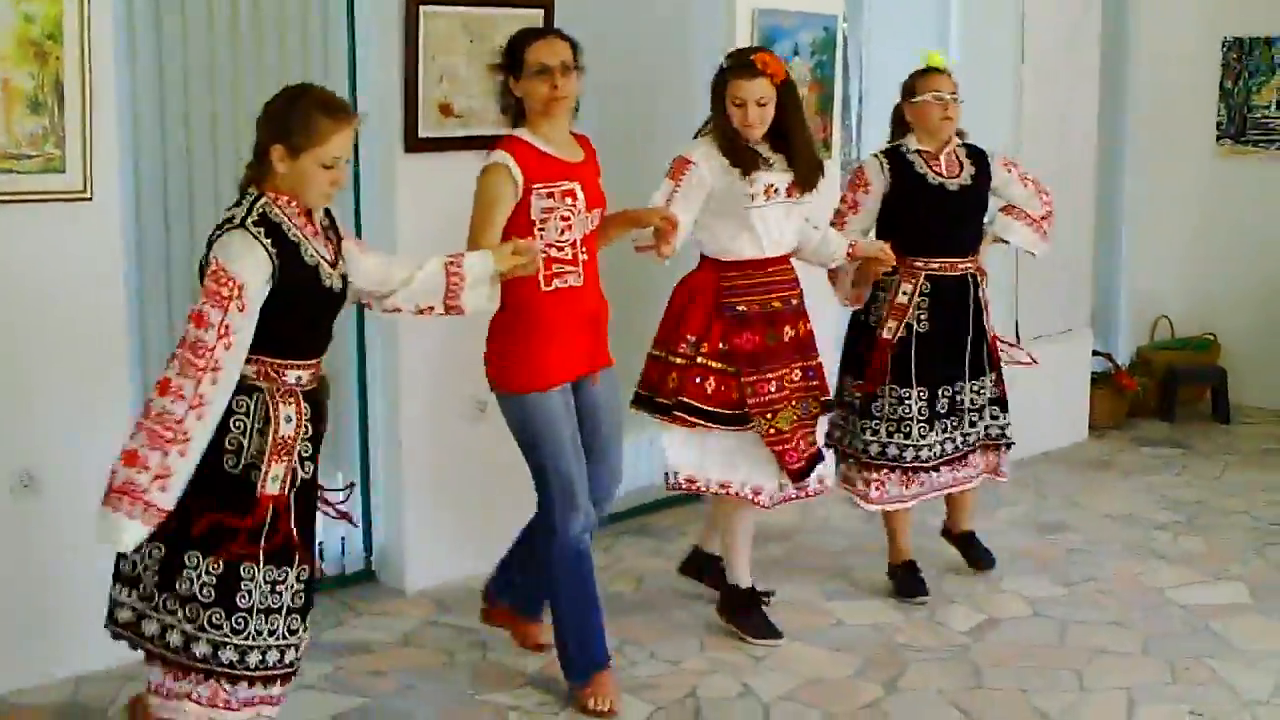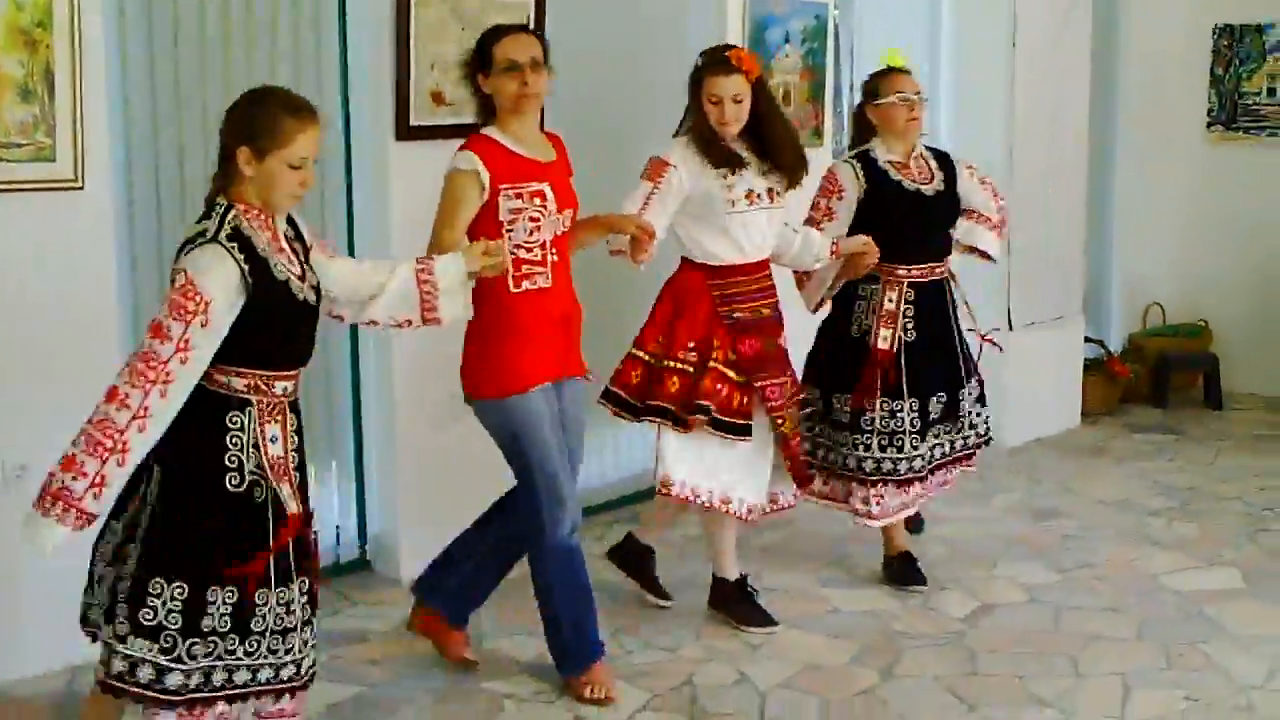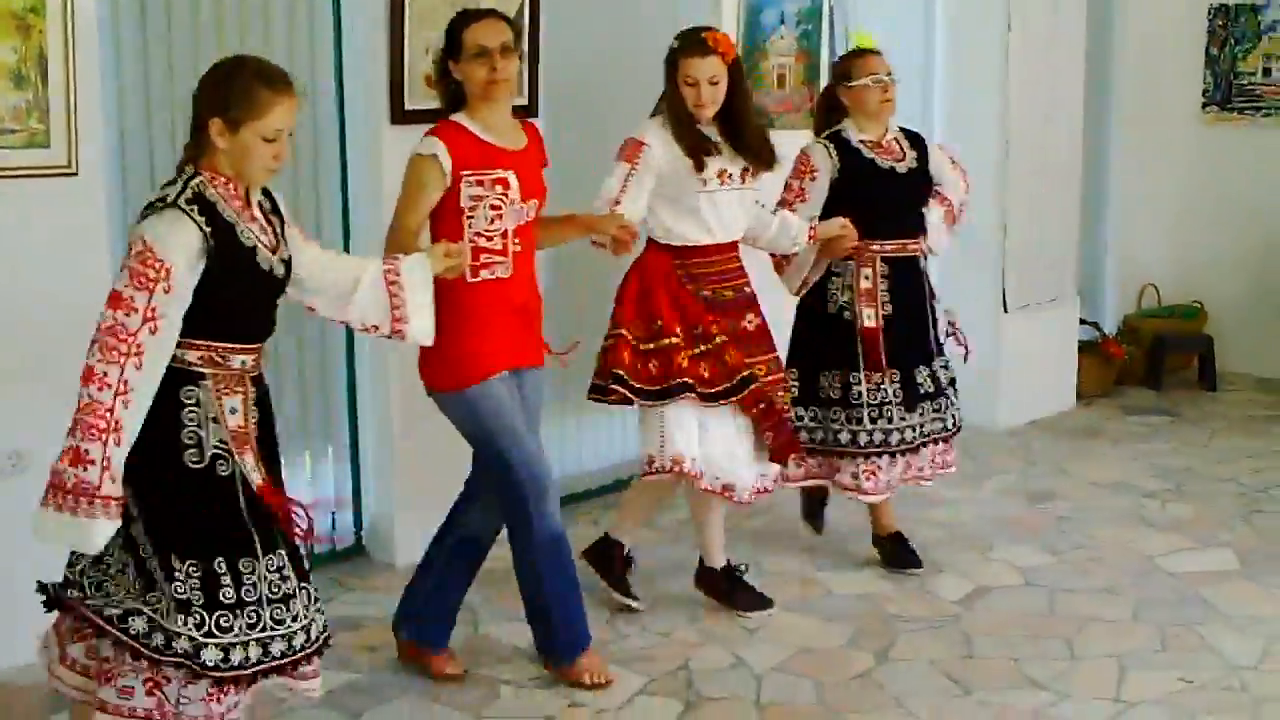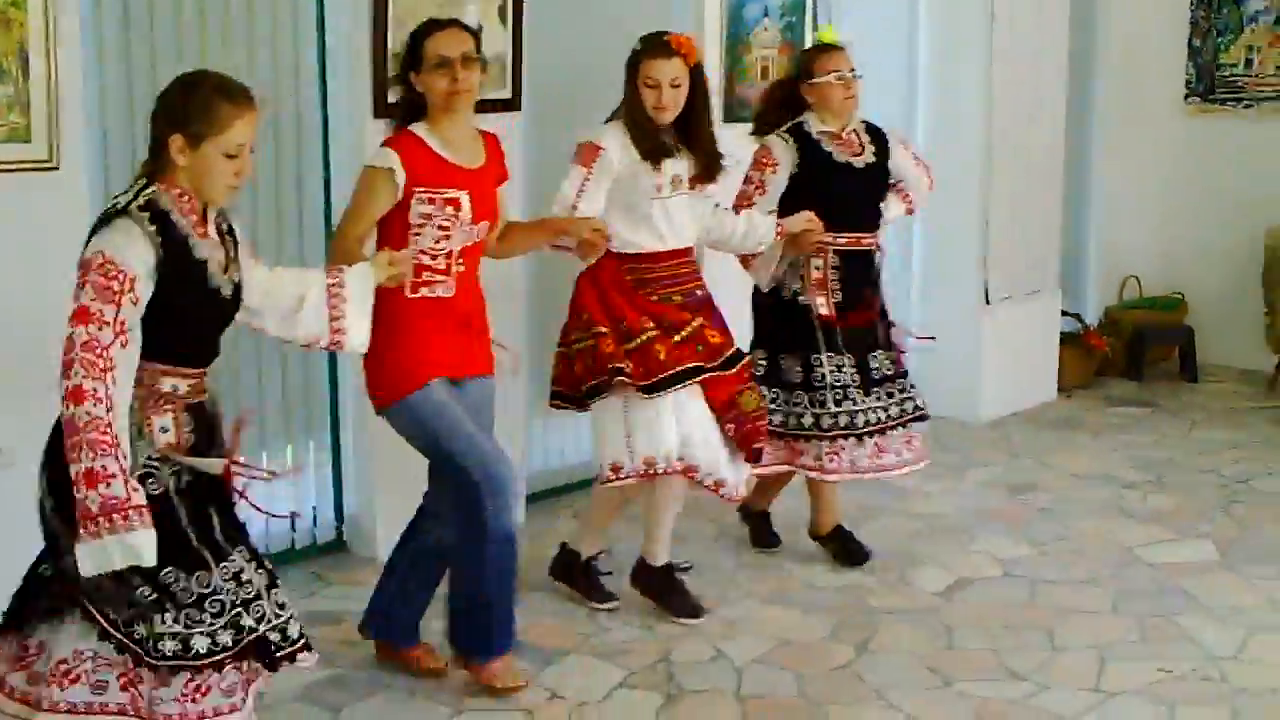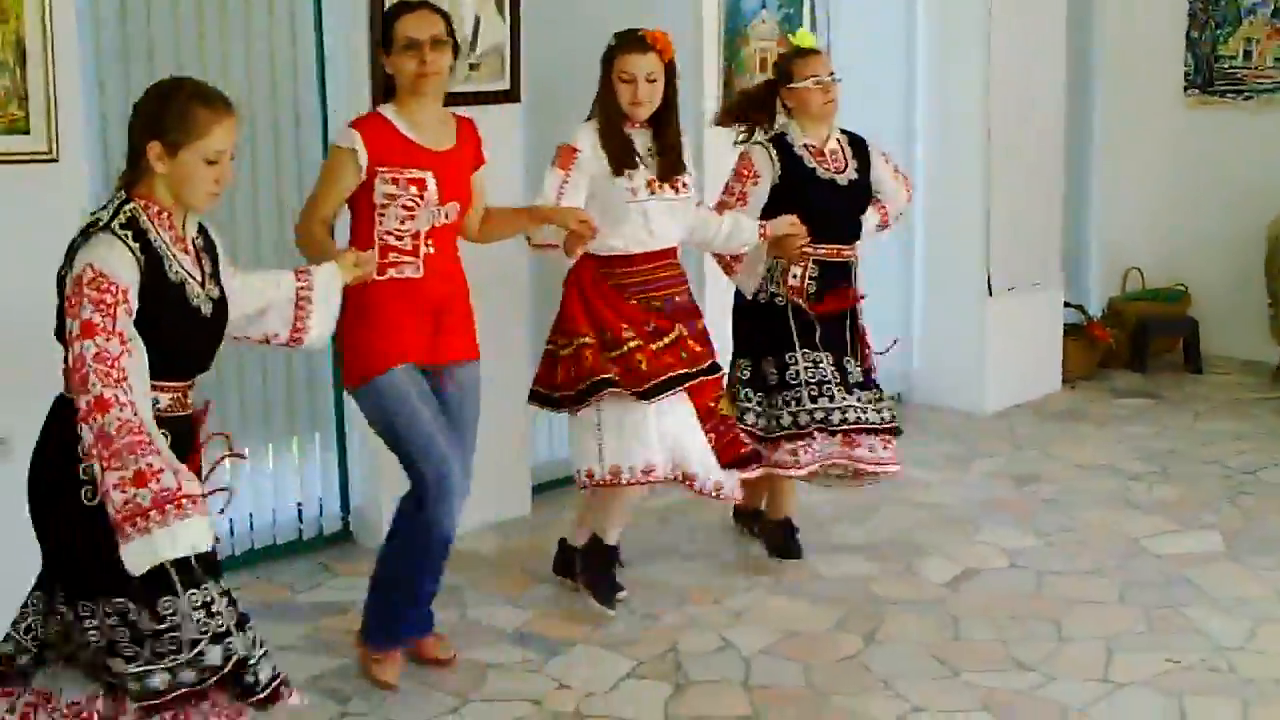
dt=0.1s
person 1, frame 1
left shoulder: (583, 151)
right shoulder: (507, 162)
right elbow: (479, 261)
left wrist: (636, 218)
right wrist: (508, 268)
left hip: (589, 342)
right hip: (528, 352)
left knee: (599, 488)
right knee: (569, 502)
left ankle: (510, 598)
right ankle: (587, 664)
person 1, frame 2
left shoulder: (555, 151)
right shoulder: (476, 161)
right elbow: (441, 258)
left wrist: (611, 223)
right wrist: (479, 271)
left hip: (558, 345)
right hip: (503, 353)
left knee: (545, 493)
right knee: (554, 501)
left ankle: (440, 599)
right ankle: (581, 656)
person 1, frame 3
left shoulder: (530, 139)
right shoulder: (441, 148)
right elbow: (400, 244)
left wrist: (592, 222)
left hip: (520, 333)
right hip: (464, 341)
left knee: (500, 486)
right knee: (534, 486)
left ankle: (420, 629)
right ankle: (567, 645)
person 1, frame 4
left shoulder: (490, 150)
right shoulder: (396, 158)
right elbow: (344, 247)
left wrist: (560, 226)
left hip: (467, 344)
right hip: (405, 352)
left knee: (456, 494)
right knee: (492, 481)
left ankle: (389, 627)
right ankle: (483, 643)
person 1, frame 5
left shoulder: (466, 135)
right shoulder: (364, 139)
right elbow: (311, 226)
left wrist: (546, 215)
right wrist: (340, 266)
left hip: (450, 331)
right hip: (379, 336)
left knee: (442, 483)
right knee: (442, 476)
left ankle: (404, 622)
right ankle: (389, 628)
person 2, frame 1
left shoulder: (317, 225)
right shoulder: (247, 244)
left elbow: (385, 279)
right elbow: (202, 366)
left wrist: (487, 264)
right wrist: (142, 484)
left hip: (287, 424)
right hip: (243, 427)
left knee: (259, 591)
right knee: (230, 596)
person 2, frame 2
left shoulder: (283, 235)
right shoulder: (219, 257)
left elbow: (357, 287)
right elbow: (154, 379)
left wrist: (455, 268)
right wrist: (84, 491)
left hip: (261, 449)
right hip: (223, 454)
right knee: (223, 636)
person 2, frame 3
left shoulder: (259, 208)
right shoulder: (178, 224)
left elbow: (327, 279)
right elbow: (122, 351)
left wrist: (423, 268)
right wrist: (94, 483)
left hip: (229, 422)
right hip: (184, 426)
right knee: (212, 612)
person 2, frame 4
left shoulder: (213, 229)
right shoulder: (128, 237)
left elbow: (270, 296)
right elbow: (92, 376)
left wrist: (365, 277)
right wrist: (111, 503)
left hip: (174, 439)
right hip: (125, 450)
person 2, frame 5
left shoulder: (194, 240)
right shoulder: (110, 251)
left elbow: (241, 300)
right elbow: (106, 395)
left wrist: (333, 276)
right wrist: (164, 515)
left hip: (162, 448)
right hip: (107, 470)
person 3, frame 1
left shoulder: (789, 155)
right shoulder: (704, 156)
right elbow: (661, 221)
left wrist: (851, 248)
right wrist: (661, 236)
left hip: (779, 298)
right hip: (726, 302)
left knee: (774, 436)
right knee: (743, 443)
left ankle: (708, 553)
right ankle: (739, 591)
person 3, frame 2
left shoulder: (764, 155)
right shoulder: (681, 159)
left wrist: (836, 248)
right wrist: (636, 243)
left hip: (755, 303)
right hip: (704, 306)
left knee: (745, 444)
right knee: (720, 452)
left ankle: (638, 545)
right ankle: (728, 582)
person 3, frame 3
left shoulder: (736, 139)
right shoulder: (655, 139)
right elbow: (612, 212)
left wrist: (815, 231)
left hip: (726, 282)
right hip: (673, 285)
left knee: (724, 427)
right knee: (707, 430)
left ankle: (612, 546)
right ankle: (716, 567)
person 3, frame 4
left shoulder: (691, 146)
right shoulder: (607, 143)
left elbow: (706, 220)
right elbow: (569, 218)
left wrist: (779, 229)
left hip: (681, 287)
right hip: (623, 289)
left knee: (654, 434)
right knee: (671, 425)
left ankle: (577, 556)
right ankle: (656, 565)
person 3, frame 5
left shoulder: (668, 143)
right shoulder: (585, 143)
left elbow: (691, 219)
right elbow: (551, 221)
left wrist: (763, 231)
right wrist: (564, 234)
left hip: (665, 288)
right hip: (608, 292)
left knee: (641, 433)
right knee: (651, 429)
left ankle: (580, 548)
right ankle: (597, 544)
person 4, frame 1
left shoulder: (982, 163)
right shoulder: (882, 166)
left elbow: (1036, 201)
right elbow: (844, 235)
left wrist: (991, 237)
right wrist: (867, 270)
left hip: (962, 306)
right hip: (901, 310)
left knee: (969, 421)
right knee: (897, 427)
left ankle: (960, 524)
right ankle: (901, 557)
person 4, frame 2
left shoulder: (947, 167)
right shoulder: (852, 174)
left elbow: (991, 208)
left wrist: (953, 248)
right wrist: (847, 265)
left hip: (934, 311)
right hip: (876, 314)
left knee: (941, 415)
right knee: (884, 426)
left ankle: (906, 496)
right ankle: (896, 550)
person 4, frame 3
left shoulder: (918, 147)
right shoulder: (825, 153)
left elbow: (956, 187)
left wrist: (924, 229)
right wrist: (825, 249)
left hip: (909, 288)
right hip: (852, 292)
left knee: (909, 397)
right knee: (865, 404)
left ankle: (820, 482)
right ankle: (886, 528)
person 4, frame 4
left shoulder: (879, 142)
right shoulder: (785, 147)
left elbow: (919, 180)
right elbow: (746, 218)
left wrist: (879, 221)
left hip: (860, 285)
right hip: (804, 287)
left knee: (835, 407)
right knee: (824, 400)
left ankle: (757, 501)
right ankle: (827, 523)
person 4, frame 5
left shoulder: (859, 149)
right shoulder: (766, 154)
left elbow: (897, 191)
left wrist: (858, 232)
right wrist: (771, 253)
left hip: (836, 290)
right hip: (783, 290)
left knee: (818, 404)
right knee: (802, 398)
left ankle: (752, 503)
right ankle: (776, 512)
